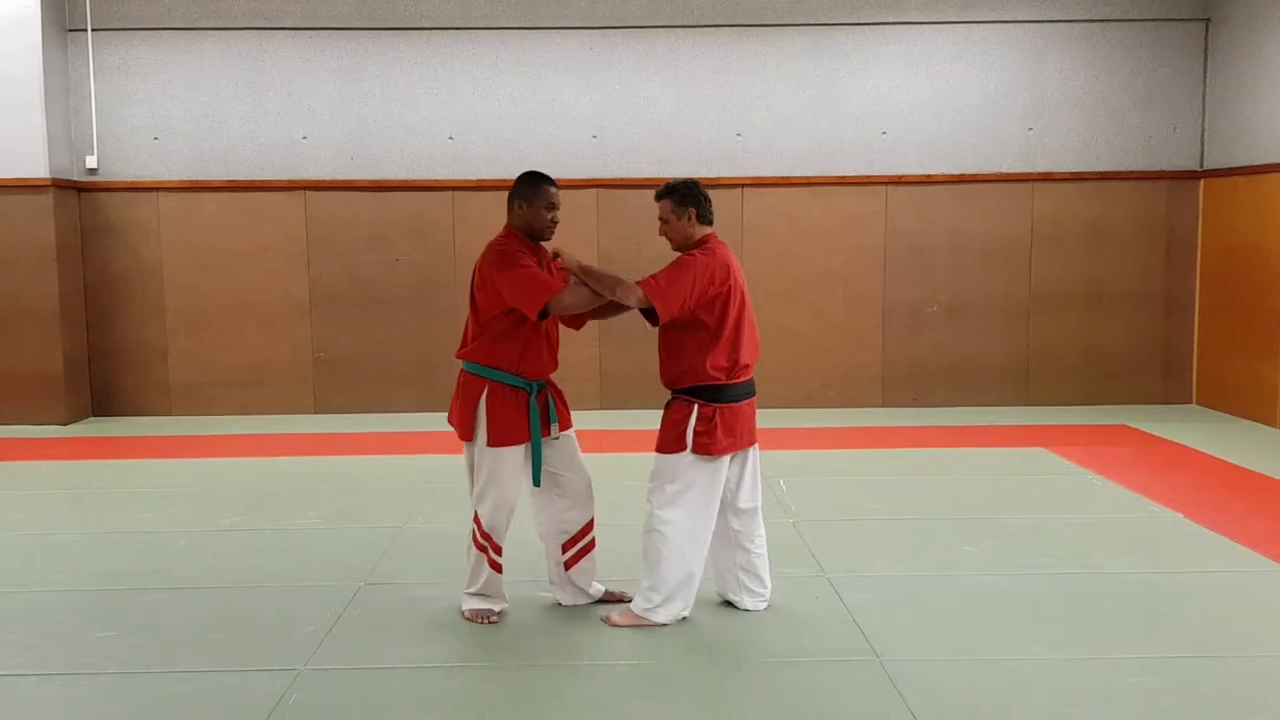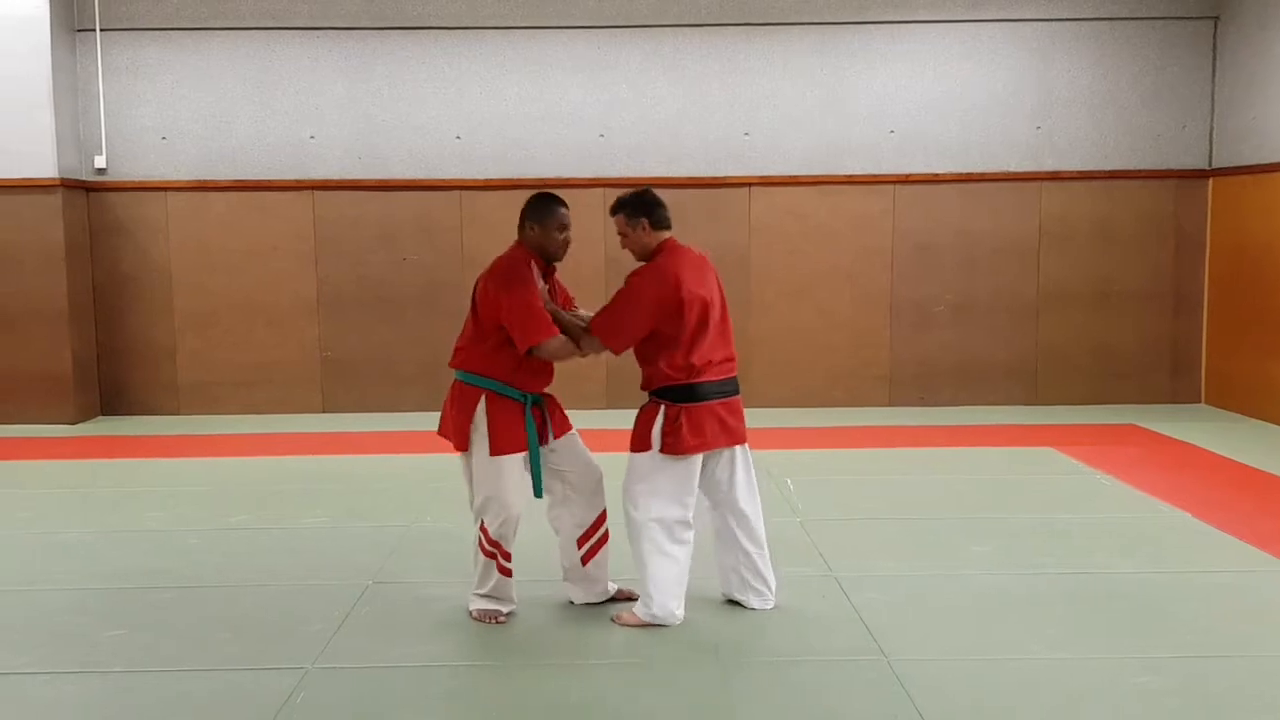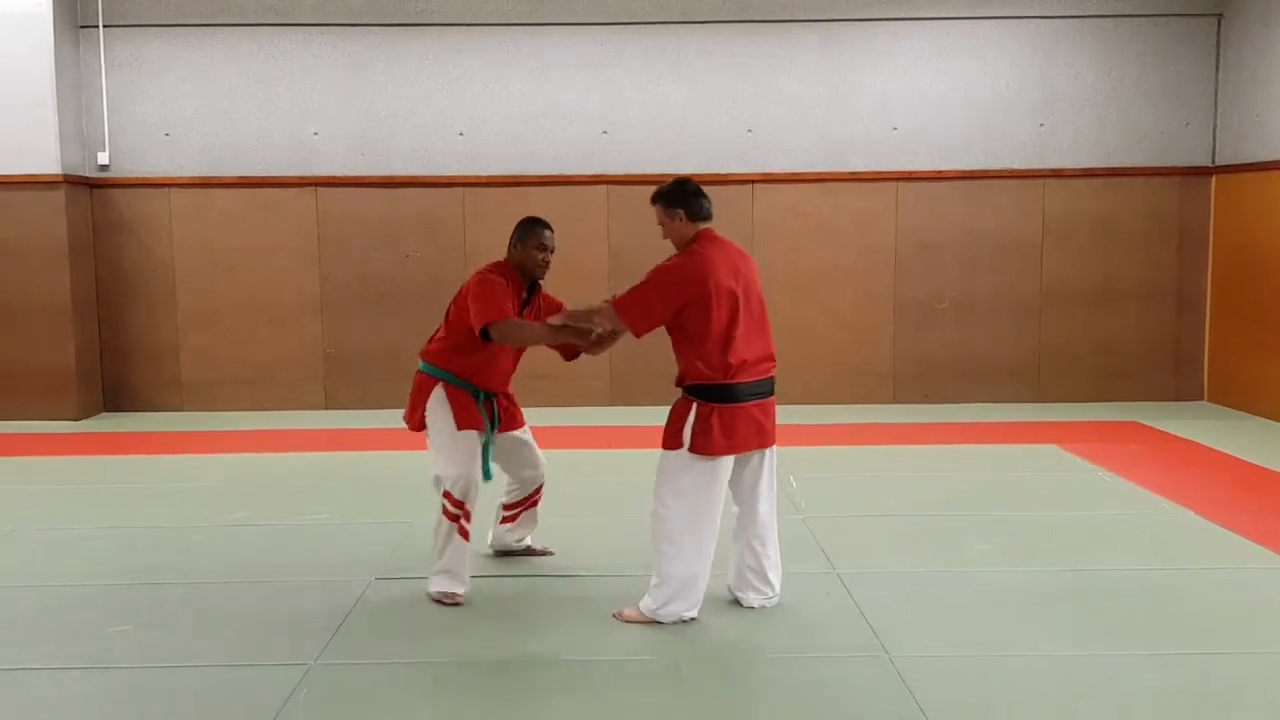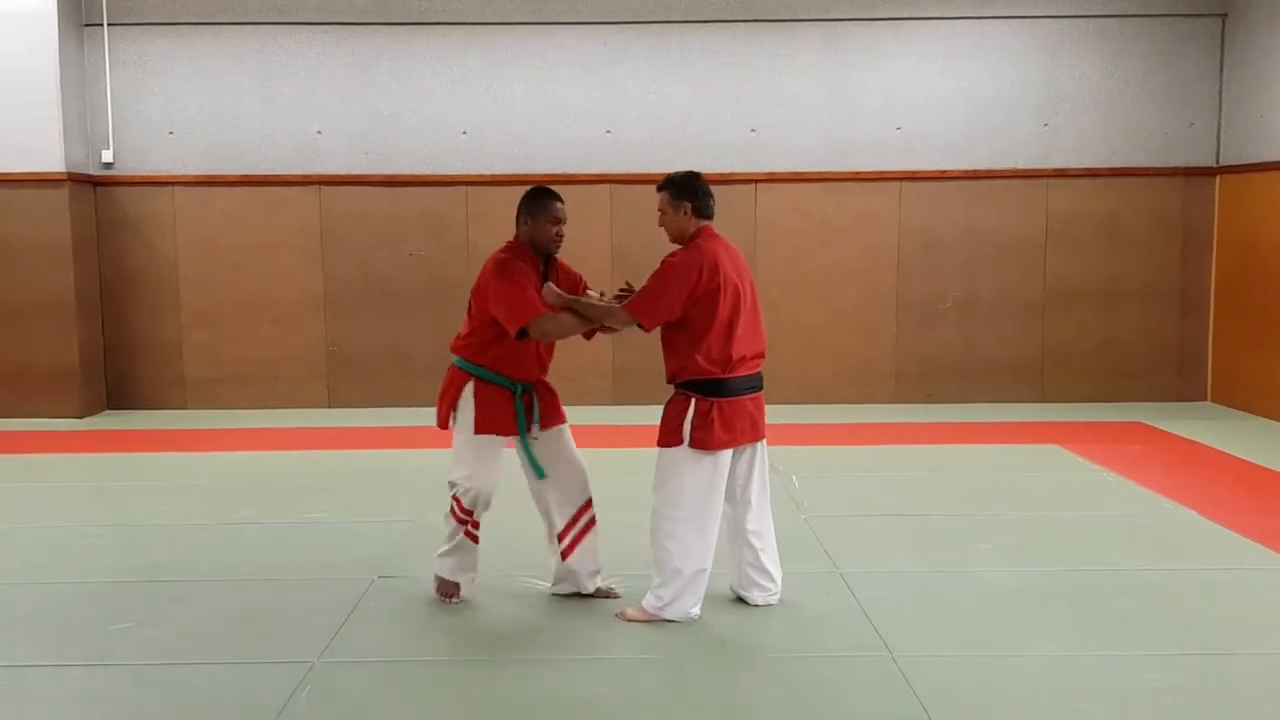
dt=0.5s
person 1, frame 1
left shoulder: (701, 264)
right shoulder: (717, 260)
left elbow: (634, 295)
right elbow: (658, 303)
left wrist: (578, 267)
left hip: (704, 409)
right hip: (732, 401)
left knee: (675, 507)
right knee: (737, 506)
left ankle: (657, 606)
right ankle: (749, 591)
person 1, frame 2
left shoulder: (651, 277)
right shoulder: (698, 262)
left elbow: (592, 342)
left wrist: (543, 306)
right wrist: (588, 319)
left hip: (679, 409)
right hip: (723, 400)
left knee: (651, 504)
right knee: (736, 501)
left ankle: (659, 606)
right ankle: (754, 590)
person 1, frame 3
left shoulder: (682, 268)
right shoulder: (740, 258)
left elbow: (613, 317)
left wrist: (565, 317)
right wrist: (623, 316)
left hip: (712, 407)
right hip: (758, 399)
left knee: (681, 506)
right knee: (756, 503)
left ankle: (668, 603)
right ankle: (758, 588)
person 1, frame 4
left shoulder: (688, 262)
right shoulder: (730, 255)
left elbow: (625, 318)
left wrist: (565, 300)
right wrist: (643, 300)
left hip: (707, 403)
right hip: (745, 395)
left knee: (683, 505)
right knee: (748, 500)
left ankle: (671, 602)
right ankle: (760, 585)
person 2, frame 1
left shoulder: (542, 260)
right shoulder: (503, 256)
left elbow: (584, 309)
right elbow: (561, 302)
left hip: (537, 396)
right hip: (495, 395)
left knee: (571, 488)
right knee: (496, 502)
left ankle: (577, 586)
right ankle: (482, 595)
person 2, frame 2
left shoulder: (546, 278)
right shoulder: (511, 274)
right elbow: (548, 348)
left hip: (532, 404)
right hip: (488, 406)
left knee: (583, 481)
right knee: (503, 507)
left ankle: (591, 585)
right ankle: (490, 596)
person 2, frame 3
left shoulder: (539, 298)
right shoulder: (488, 283)
left elbow: (585, 346)
right elbow: (503, 332)
left wrist: (609, 330)
right wrist: (568, 332)
left hip: (491, 395)
right hip: (447, 389)
left knee: (530, 467)
right knee: (460, 477)
left ankle: (511, 538)
right ankle: (446, 579)
person 2, frame 4
left shoulder: (558, 272)
right shoulder: (504, 268)
left elbow: (597, 316)
right elbow: (541, 327)
left hip: (530, 391)
right hip: (482, 389)
left knee: (568, 481)
right knee: (475, 485)
left ankle: (577, 577)
right ankle: (452, 568)
